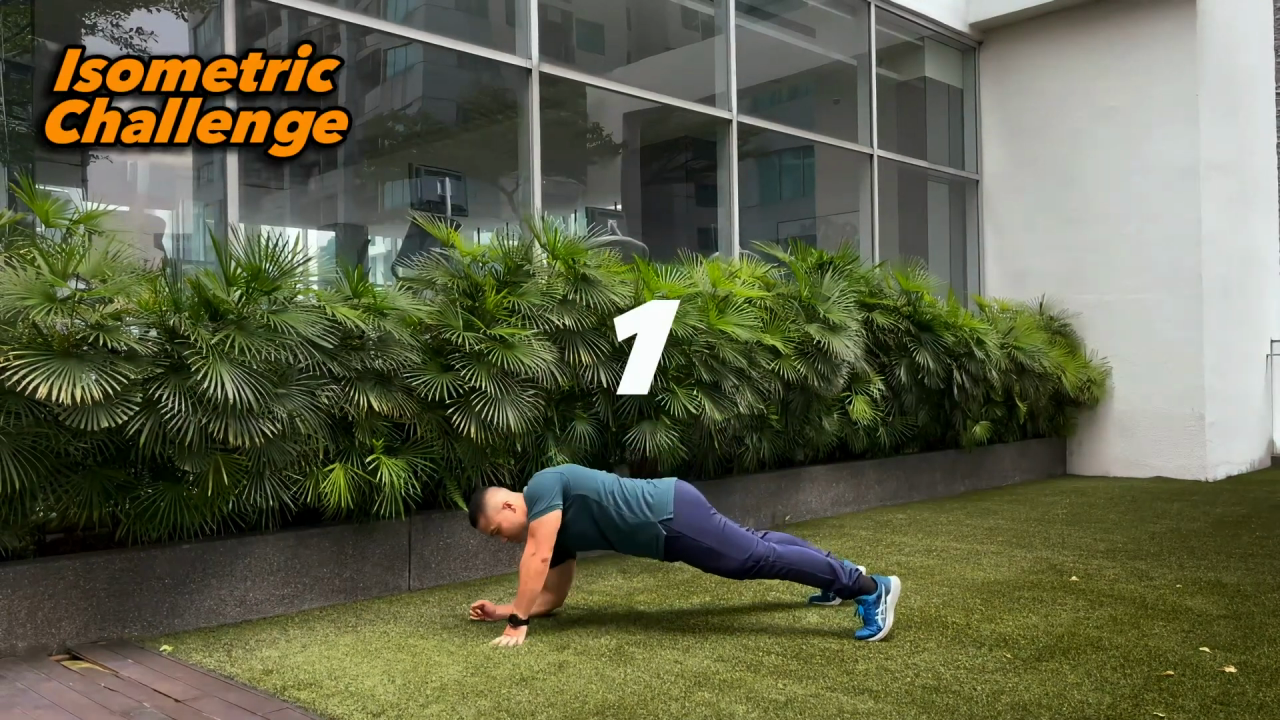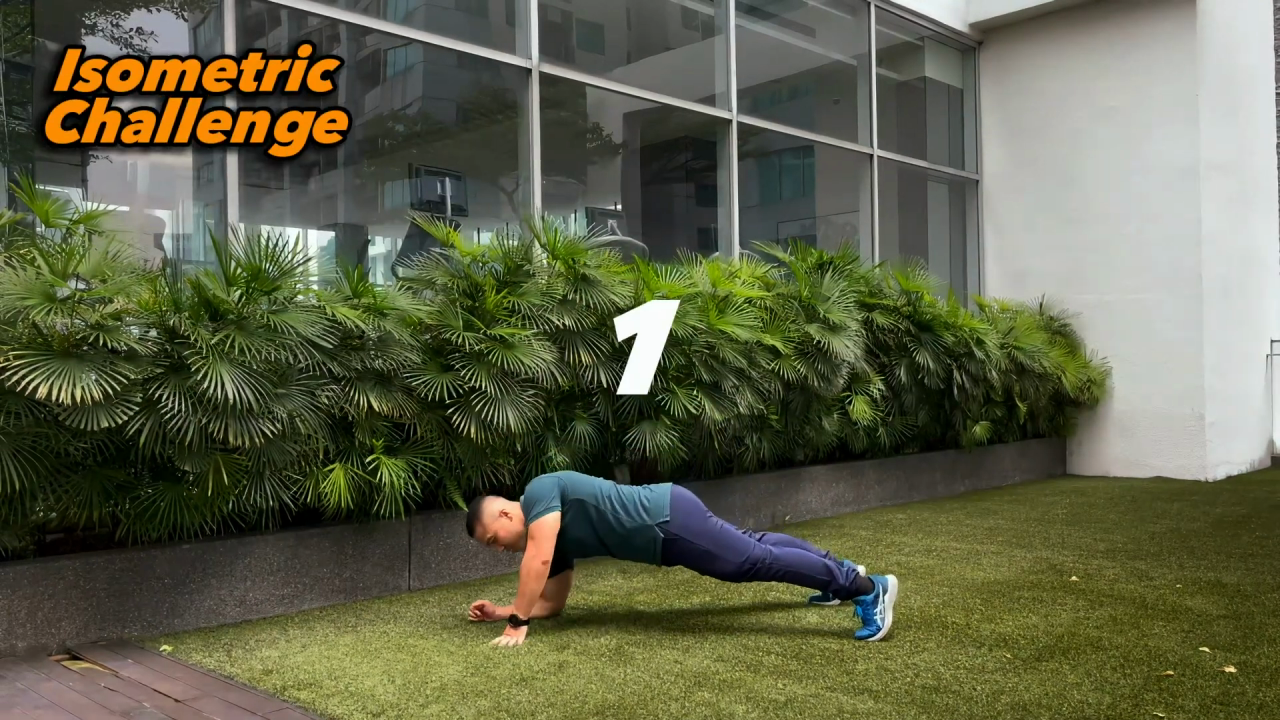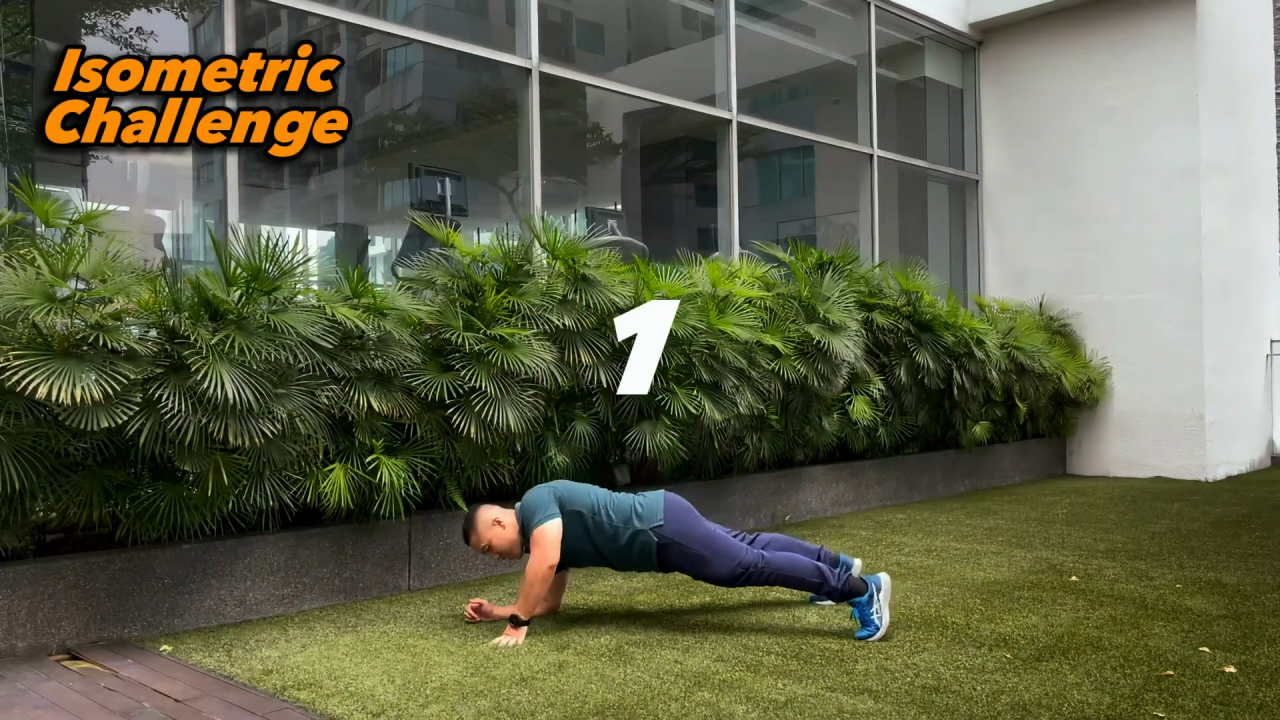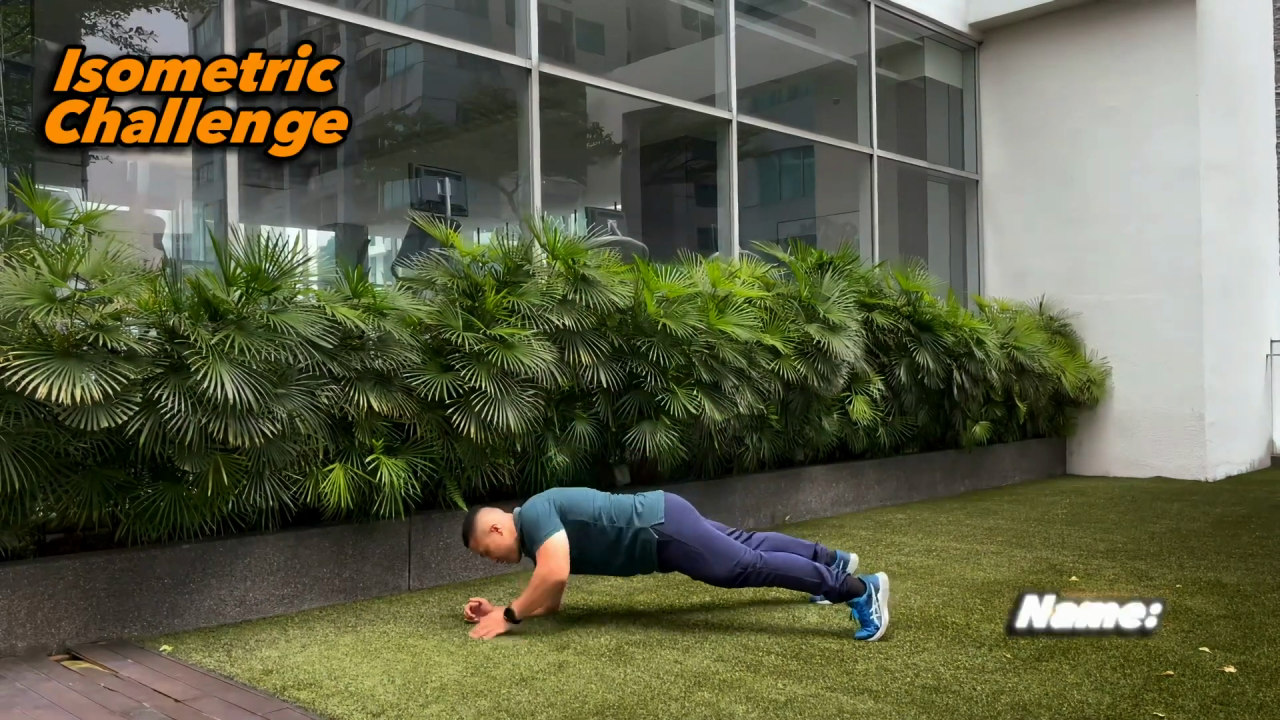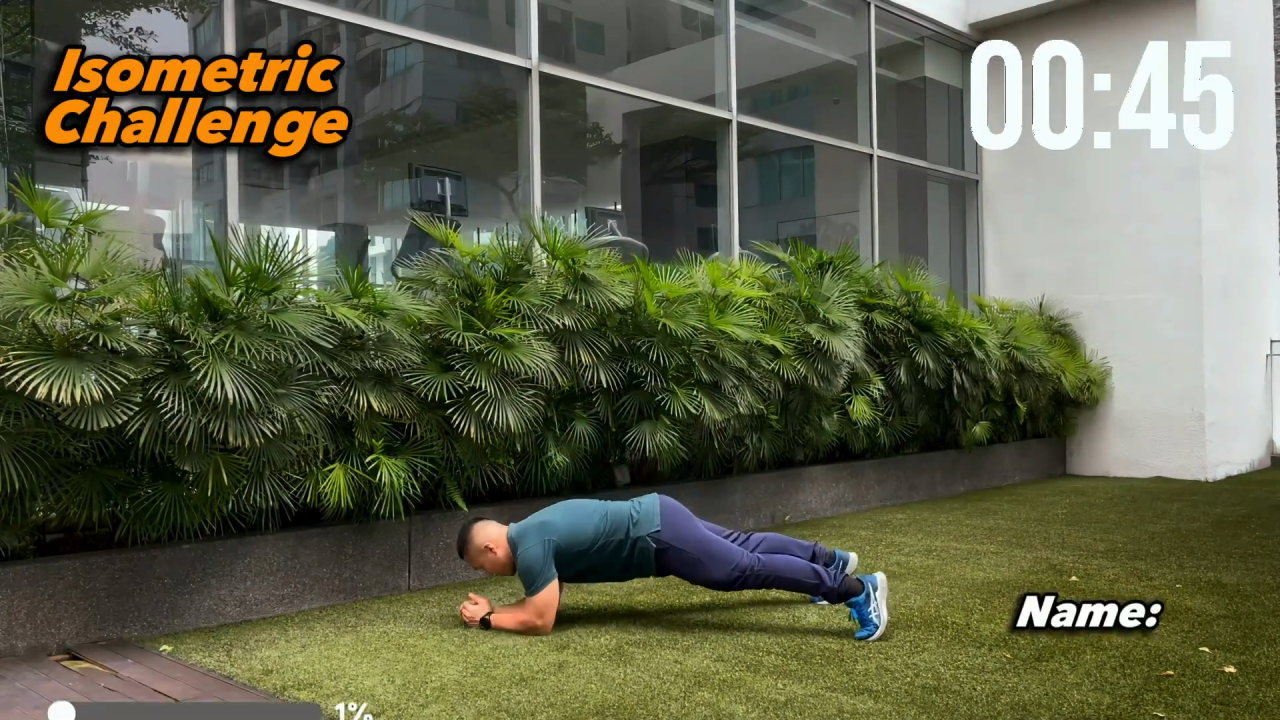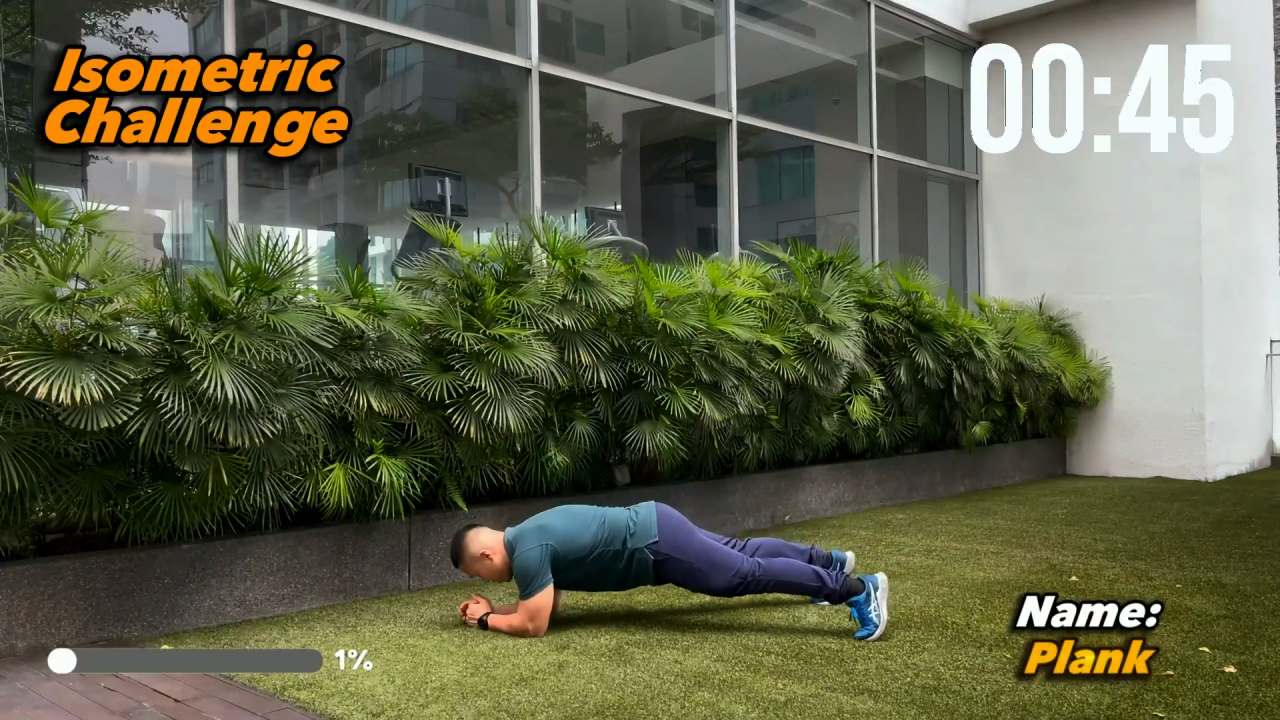
dt=0.2s
person 1, frame 1
left shoulder: (543, 486)
right shoulder: (559, 529)
left elbow: (537, 558)
right elbow: (553, 594)
left wrist: (517, 622)
right wrist: (504, 609)
left hip: (671, 516)
right hip: (669, 517)
left knee: (759, 559)
right knee: (754, 544)
left ankle: (870, 589)
right ankle: (840, 570)
person 1, frame 2
left shoulder: (540, 492)
right shoulder: (557, 535)
left elbow: (538, 559)
right elbow: (553, 601)
left wrist: (517, 622)
right wrist: (501, 610)
left hip: (667, 520)
right hip: (665, 525)
left knee: (756, 561)
right knee: (753, 544)
left ankle: (868, 589)
right ankle: (839, 569)
person 1, frame 3
left shoulder: (536, 504)
right shoulder: (541, 535)
left elbow: (547, 562)
right elbow: (550, 600)
left wrist: (517, 622)
right wrist: (498, 612)
left hip: (662, 528)
right hip: (660, 529)
left knee: (748, 566)
right knee: (748, 545)
left ankle: (860, 589)
right ankle: (836, 563)
person 1, frame 4
left shoulder: (535, 517)
right shoulder: (533, 528)
left elbow: (555, 576)
right elbow: (549, 595)
left wrist: (506, 616)
right wrist: (494, 610)
left hip: (660, 527)
right hip: (659, 524)
left knee: (747, 566)
right knee: (745, 544)
left ankle: (859, 590)
right ankle: (833, 561)
person 1, frame 5
left shoulder: (529, 548)
right shoulder: (531, 534)
left elbow: (540, 621)
right elbow: (546, 600)
left wrist: (488, 619)
right wrist: (494, 607)
left hip: (656, 533)
right hip: (654, 517)
left knee: (744, 569)
right knee: (743, 546)
left ankle: (857, 589)
right ankle: (831, 560)
person 1, frame 6
left shoulder: (526, 552)
right shoulder: (527, 537)
left elbow: (534, 624)
right elbow: (544, 601)
left wrist: (487, 620)
right wrist: (494, 607)
left hip: (654, 544)
right hip: (651, 522)
left knee: (745, 575)
right knee: (738, 551)
left ankle: (857, 589)
right ankle: (828, 560)
